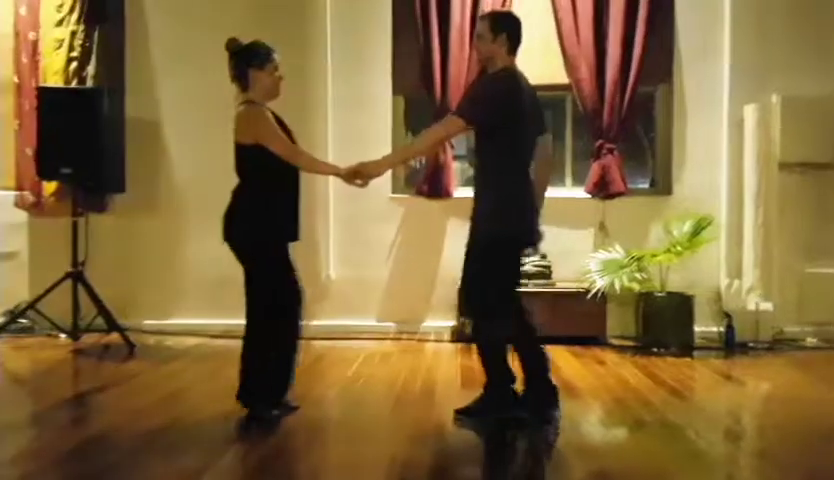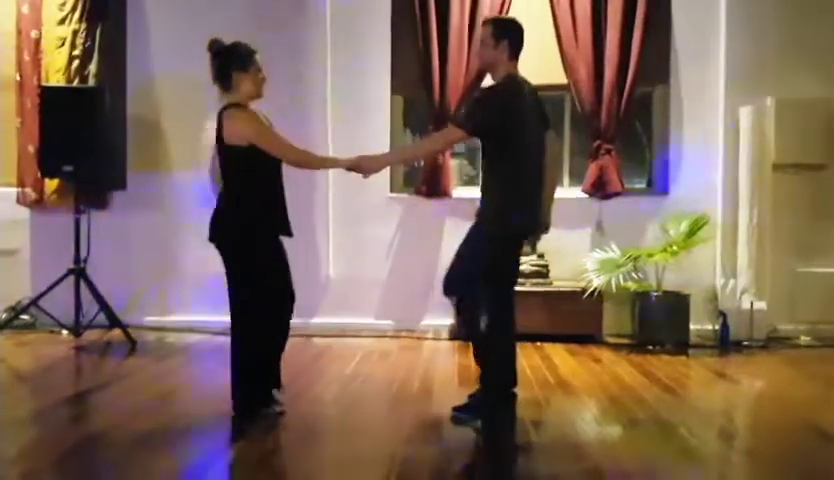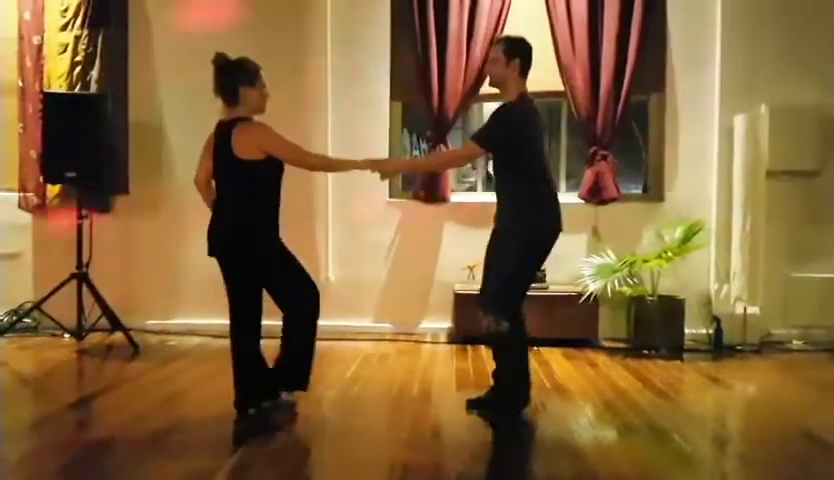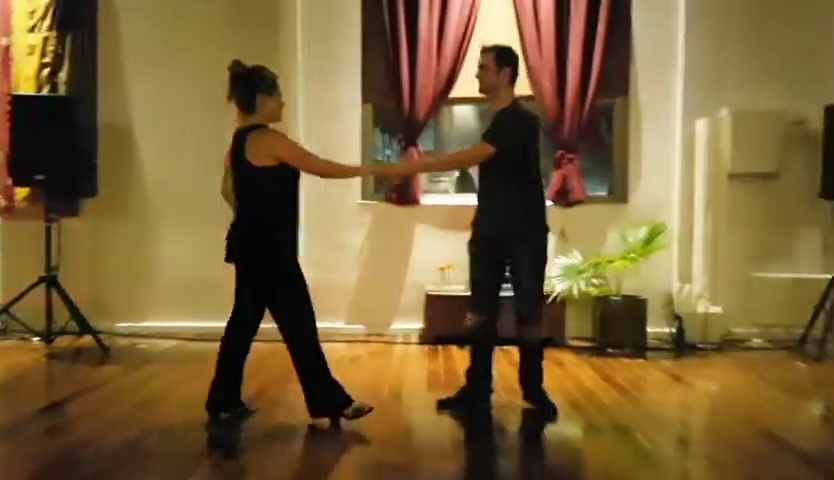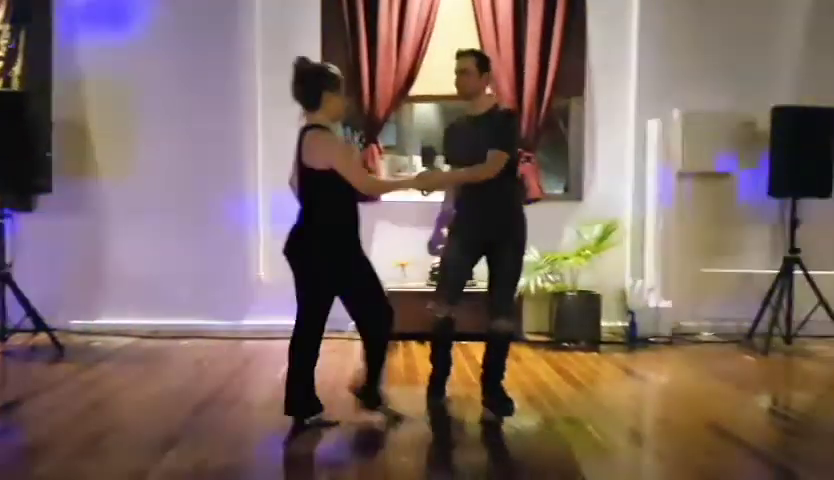
dt=0.4s
person 1, frame 1
left shoulder: (492, 86)
right shoulder: (524, 90)
left elbow: (443, 132)
right elbow: (544, 155)
left wrist: (382, 165)
right wrist: (532, 209)
left hip: (497, 215)
right hip: (518, 214)
left knee: (481, 303)
right knee: (504, 303)
left ankle: (500, 395)
right ankle: (539, 391)
person 1, frame 2
left shoulder: (496, 97)
right shoulder: (527, 95)
left elbow: (442, 140)
right elbow: (547, 153)
left wrist: (381, 161)
right wrist: (541, 209)
left hip: (503, 215)
right hip: (517, 212)
left knee: (492, 299)
right knee: (491, 294)
left ankle: (495, 392)
right ankle: (498, 381)
person 1, frame 3
left shoulder: (512, 115)
right shoulder: (519, 112)
left elbow: (460, 156)
left wrist: (401, 166)
left hip: (531, 225)
right hip: (516, 222)
left knee: (503, 305)
right knee: (497, 303)
left ankle: (515, 389)
right ankle: (507, 390)
person 1, frame 4
left shoulder: (519, 120)
right shoulder: (500, 121)
left elbow: (471, 157)
left wrist: (415, 166)
right wrist: (470, 218)
left hip: (525, 231)
right hip: (491, 229)
left knee: (528, 313)
right knee: (481, 311)
left ankle: (533, 389)
right ankle: (476, 388)
person 1, frame 5
left shoulder: (505, 120)
right shoulder: (454, 129)
left elbow: (491, 169)
left wrist: (442, 177)
left hip: (505, 229)
right hip: (465, 228)
left knee: (502, 311)
right knee: (444, 302)
left ankle: (492, 385)
right ankle: (437, 380)
person 2, frame 1
left shoulder: (262, 115)
right shoulder: (252, 114)
right elbow: (293, 156)
right wrist: (339, 171)
left hip: (263, 225)
right hip: (254, 226)
left knee: (269, 305)
right knee: (282, 302)
left ankle: (262, 394)
right ankle: (260, 396)
person 2, frame 2
left shoulder: (235, 118)
right shoulder: (241, 117)
left elbow: (221, 169)
right elbow: (291, 154)
right wrist: (342, 163)
left hip: (253, 226)
right hip: (244, 229)
left knee: (276, 300)
right knee: (253, 309)
left ankle: (259, 390)
right ankle: (249, 401)
person 2, frame 3
left shoulder: (221, 132)
right shoulder: (253, 132)
left elbow: (202, 181)
right elbow: (309, 161)
right wrist: (360, 164)
left hip: (230, 235)
right hip: (252, 238)
left knee: (245, 314)
right knee: (304, 299)
left ankle: (254, 397)
right ankle: (281, 386)
person 2, frame 4
left shoulder: (240, 140)
right shoulder: (268, 140)
left elbow: (231, 191)
right elbow: (322, 169)
right wrist: (371, 170)
left hip: (250, 242)
right hip: (269, 246)
left knee: (245, 319)
right knee: (298, 322)
left ankle: (223, 402)
right ankle: (330, 403)
person 2, frame 5
left shoulder: (307, 137)
right shoulder: (325, 139)
left elbow: (298, 185)
right elbow: (366, 185)
right wrist: (412, 181)
left hip: (320, 245)
right hip: (325, 248)
